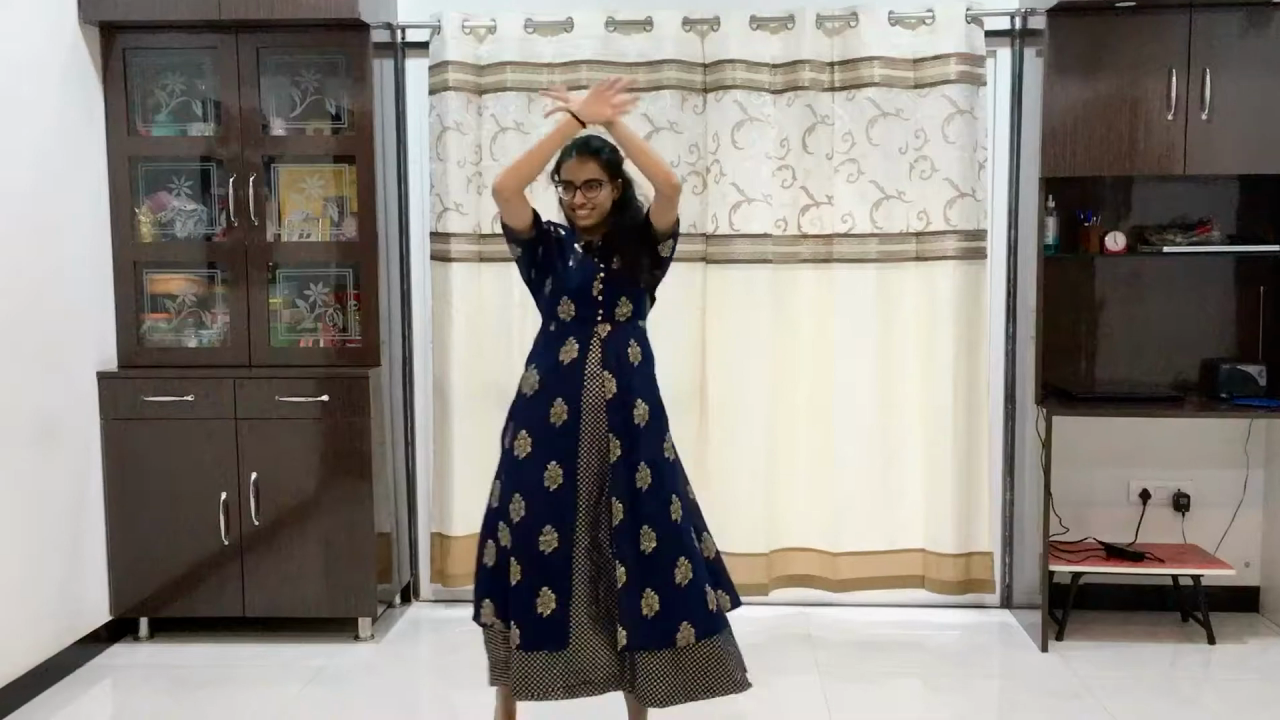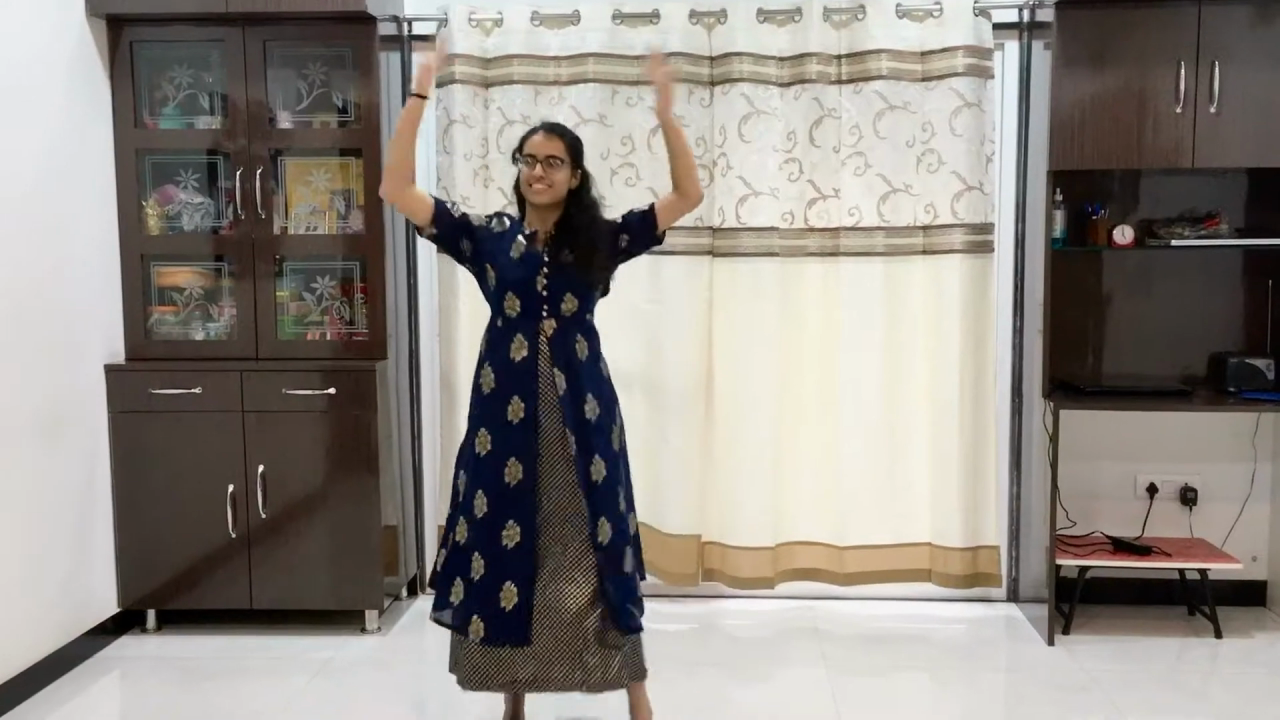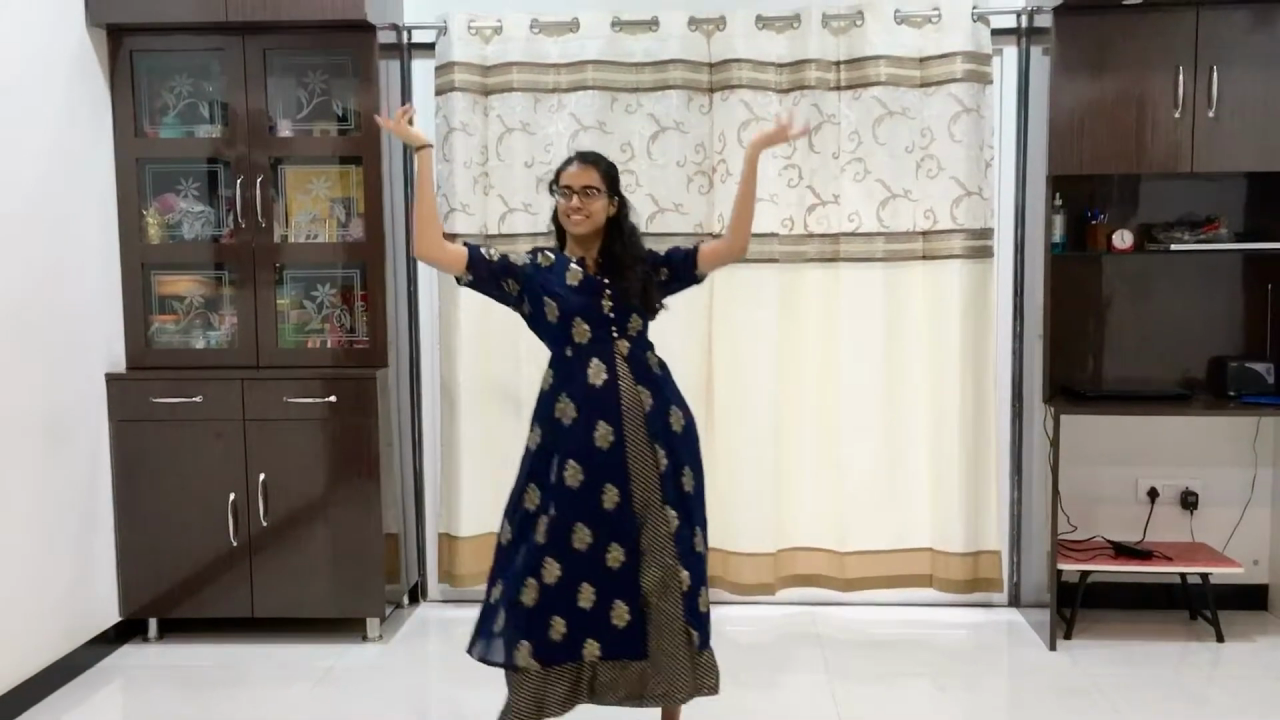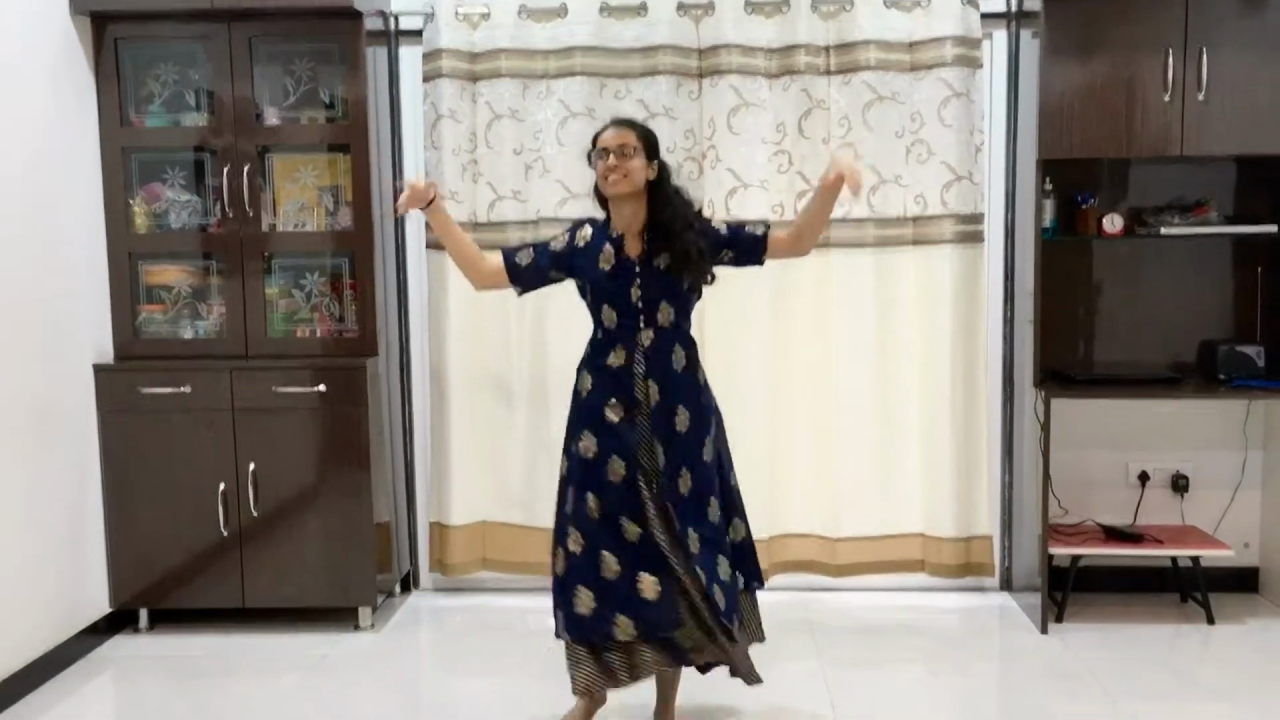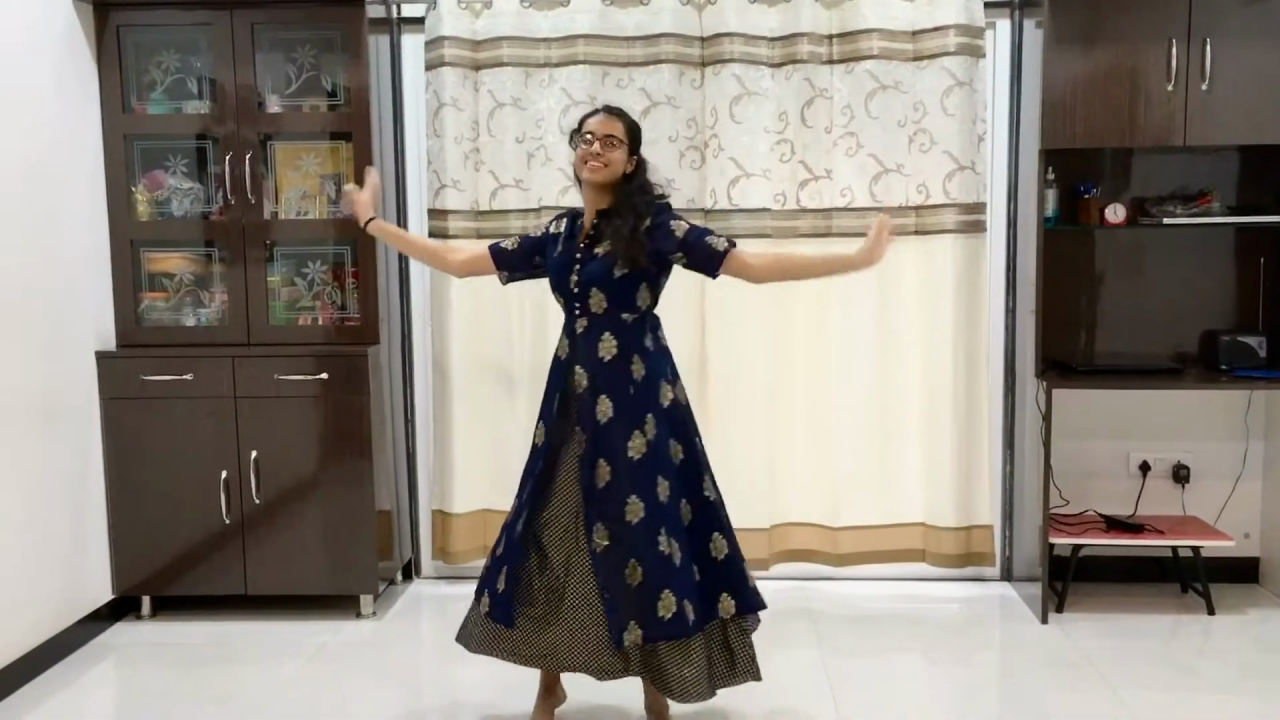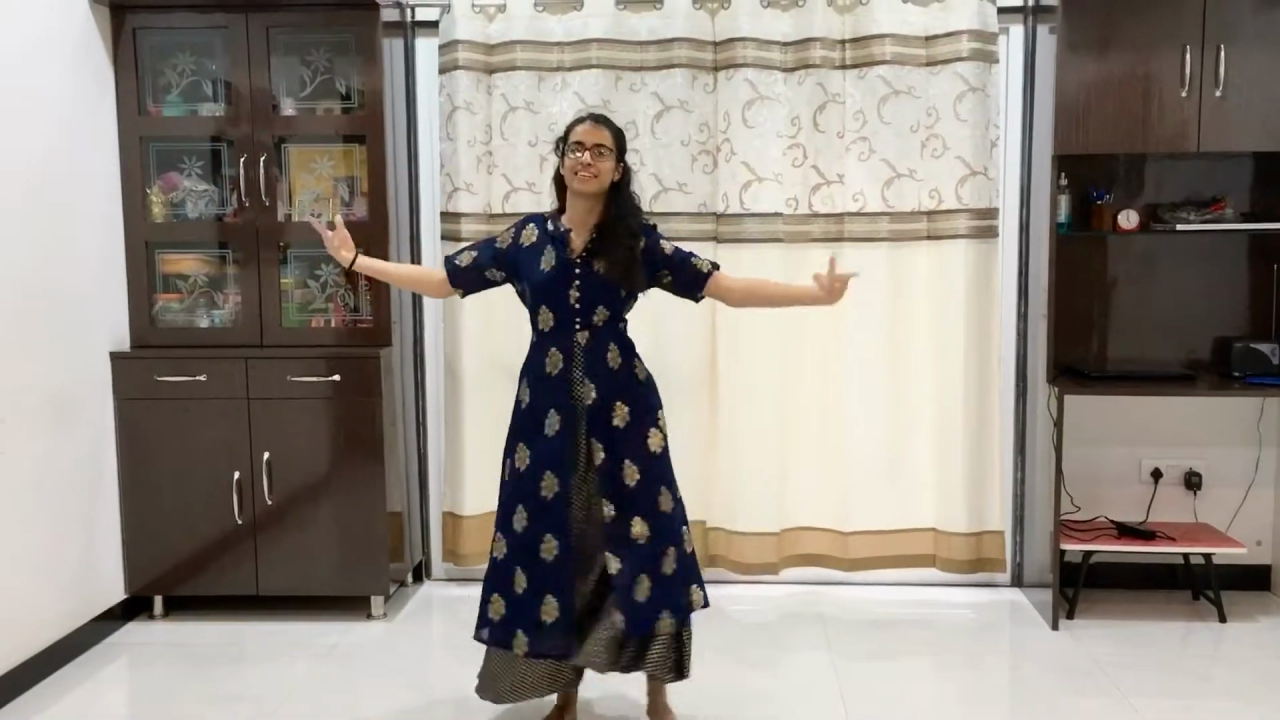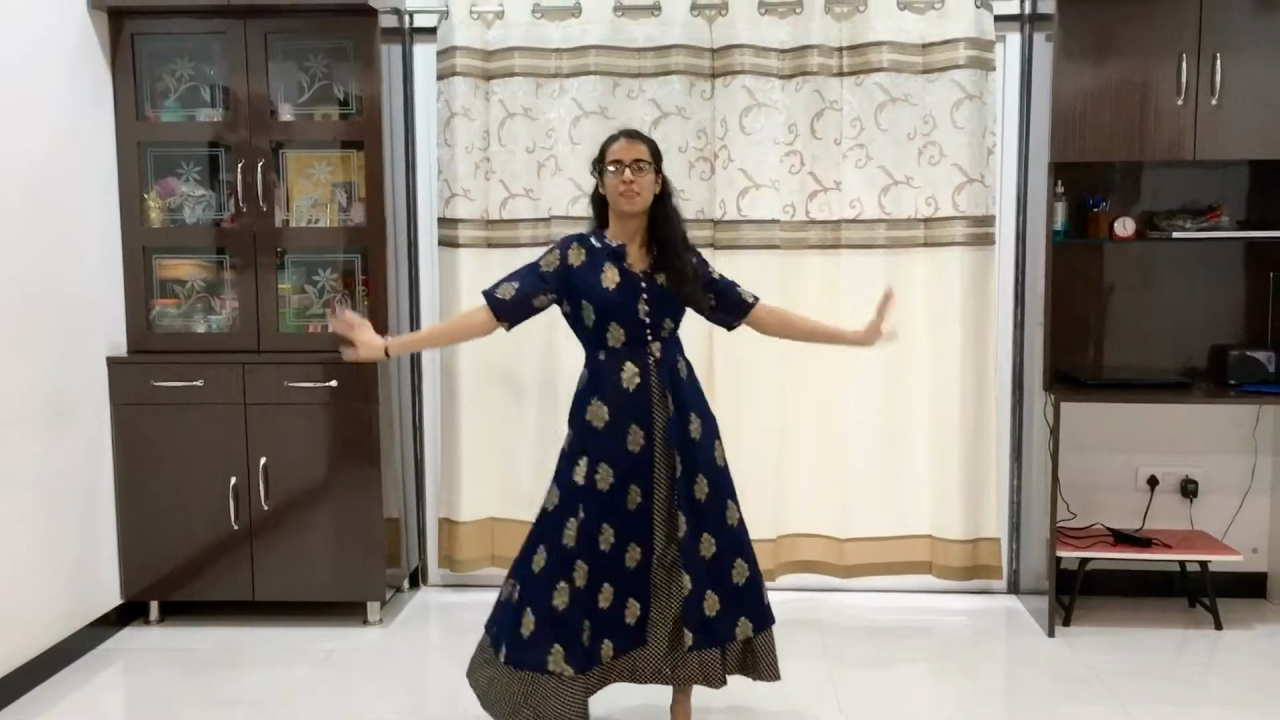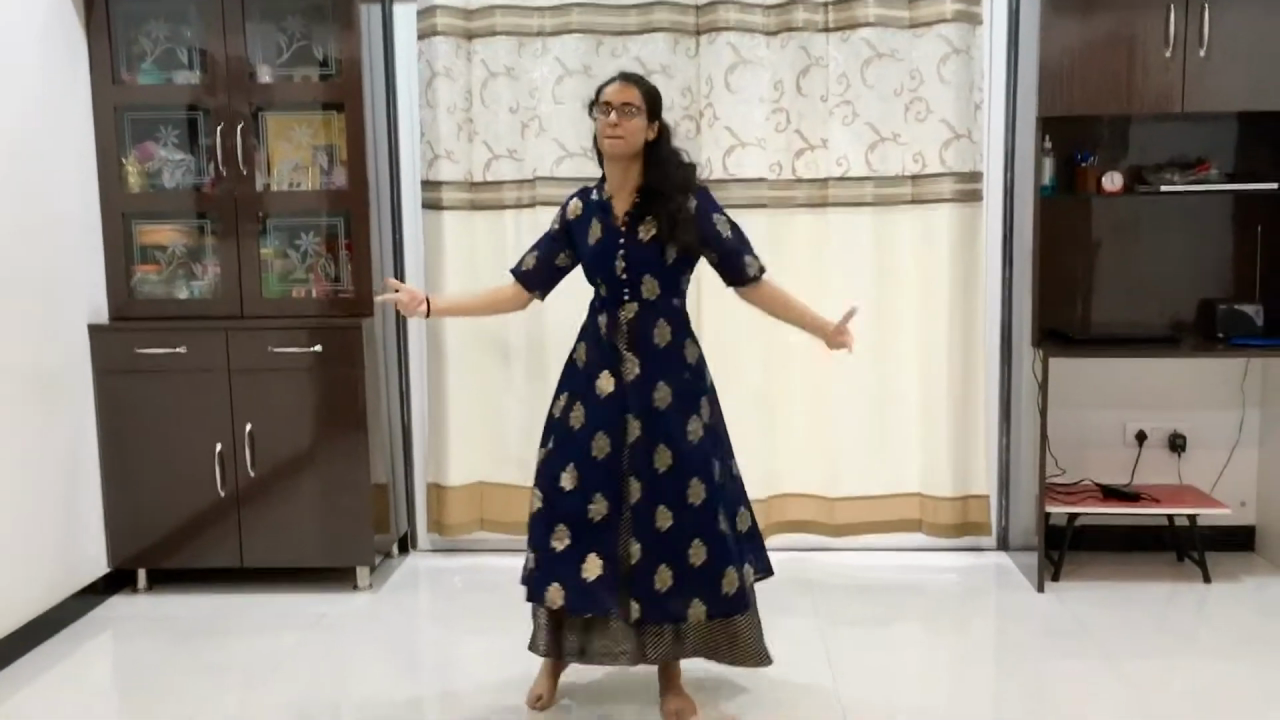
dt=0.5s
person 1, frame 1
left shoulder: (643, 248)
right shoulder: (545, 247)
left elbow: (669, 187)
right elbow: (505, 190)
left wrist: (610, 121)
right wrist: (572, 118)
left hip: (627, 415)
right hip: (550, 416)
left knee: (637, 558)
right knee: (534, 553)
person 1, frame 2
left shoulder: (603, 239)
right shoulder: (486, 237)
left elbow: (688, 196)
right elbow: (396, 189)
left wrist: (665, 114)
right wrist: (418, 96)
left hip: (581, 410)
right hip: (506, 411)
left knee: (596, 546)
right knee: (502, 549)
person 1, frame 3
left shoulder: (644, 267)
right shoulder: (532, 270)
left elbow: (732, 246)
right elbow: (432, 248)
left wrist: (754, 157)
right wrist: (420, 154)
left hip: (657, 428)
right hip: (576, 429)
left knee: (667, 568)
right knee: (559, 565)
person 1, frame 4
left shoulder: (691, 234)
right shoulder: (581, 243)
left elbow: (796, 242)
right elbow: (483, 273)
left wrist: (828, 186)
right wrist: (433, 206)
left hip: (680, 407)
right hip: (607, 406)
left knee: (685, 545)
right knee: (601, 544)
person 1, frame 5
left shoulder: (655, 224)
right shoulder: (559, 232)
left elbow: (750, 265)
right elbow: (459, 261)
left wrist: (852, 261)
right wrist: (375, 224)
left hip: (636, 397)
right hip: (573, 399)
left knee: (644, 536)
right knee: (548, 532)
person 1, frame 6
left shoulder: (638, 242)
right shoulder: (526, 237)
left elbow: (726, 288)
right elbow: (441, 281)
left wrist: (813, 292)
right wrist: (354, 259)
left hip: (621, 404)
right hip: (545, 406)
left knee: (637, 538)
right knee: (546, 542)
person 1, frame 7
left shoulder: (681, 258)
right shoulder: (572, 257)
left elbow: (755, 314)
right elbow: (487, 315)
left wrist: (853, 336)
right wrist: (393, 344)
left hip: (682, 419)
right hip: (607, 423)
left knee: (699, 556)
right knee: (587, 556)
person 1, frame 8
left shoulder: (687, 203)
right shoulder: (579, 210)
left elbow: (749, 279)
right elbow: (522, 288)
left wrist: (823, 329)
right wrist: (430, 303)
left hip: (670, 377)
right hip: (595, 375)
left knee: (677, 515)
right knee: (572, 508)
right ankle: (555, 656)
